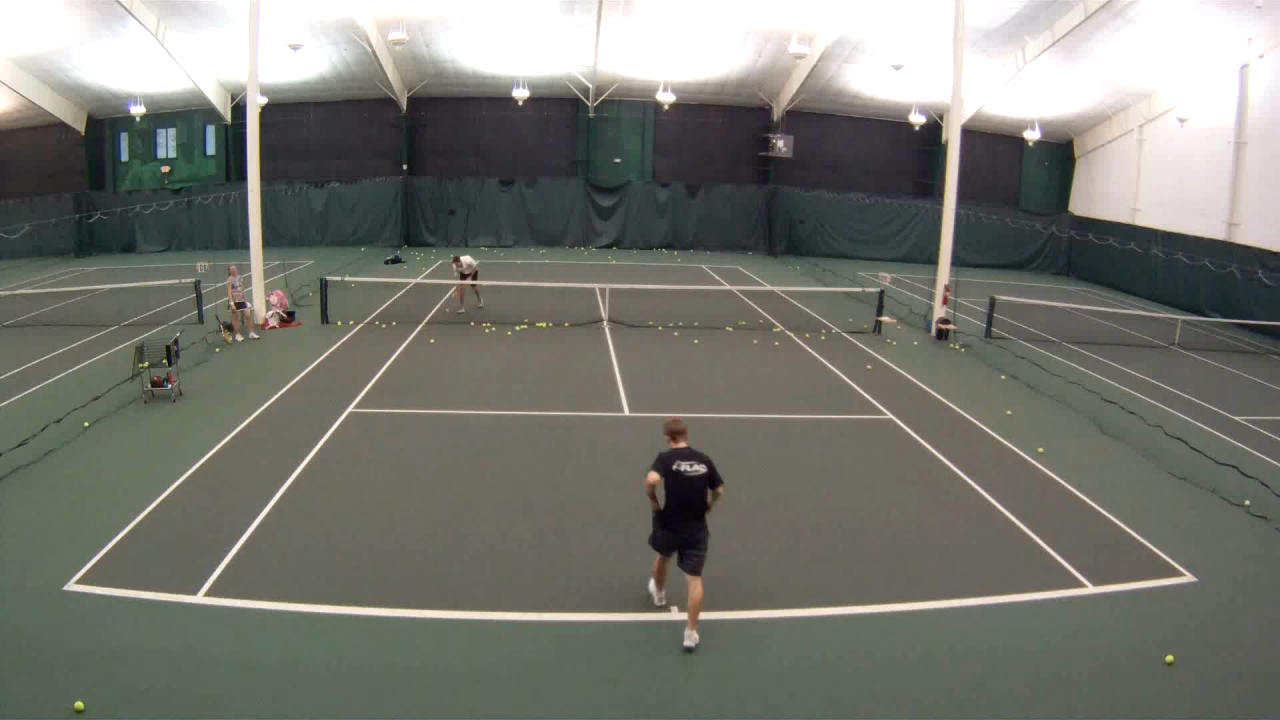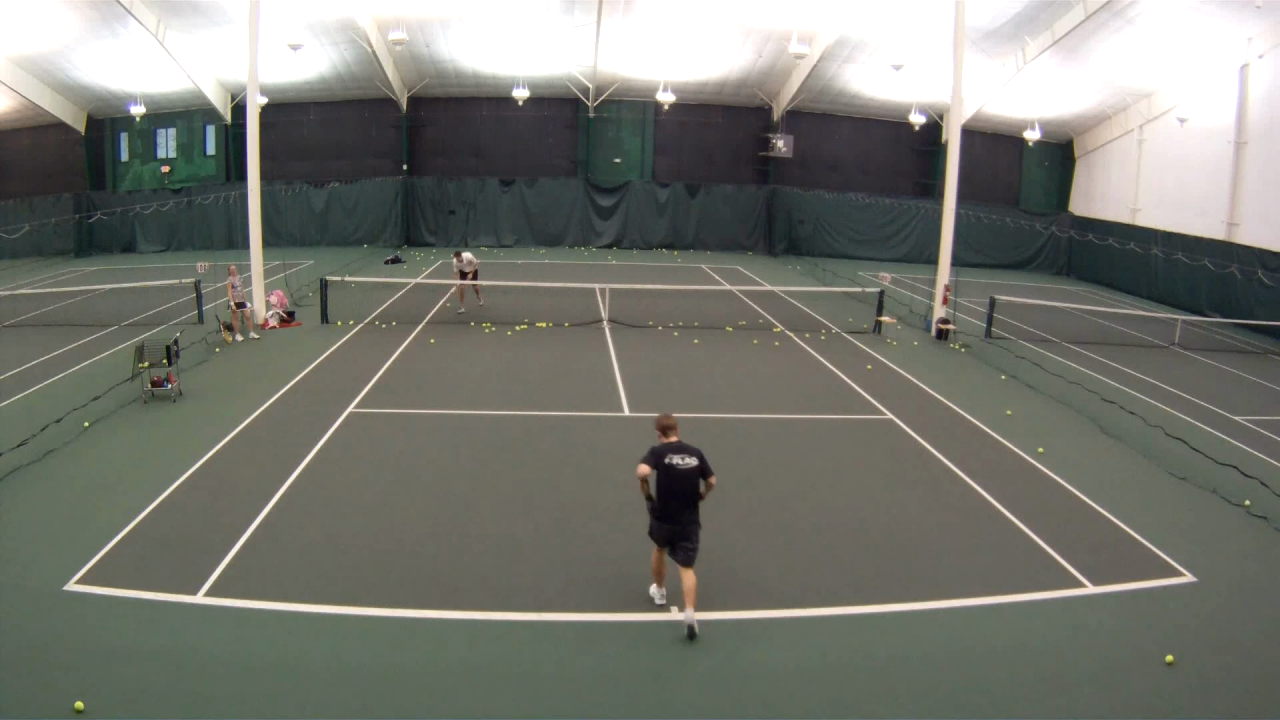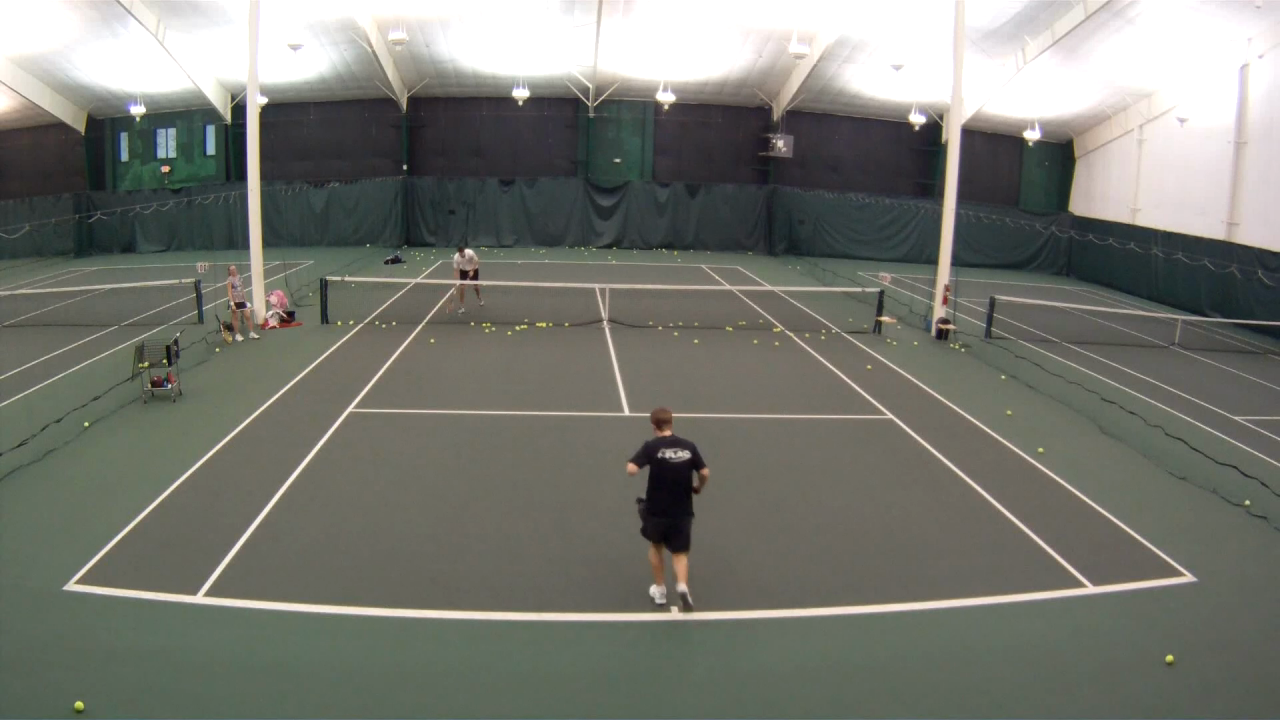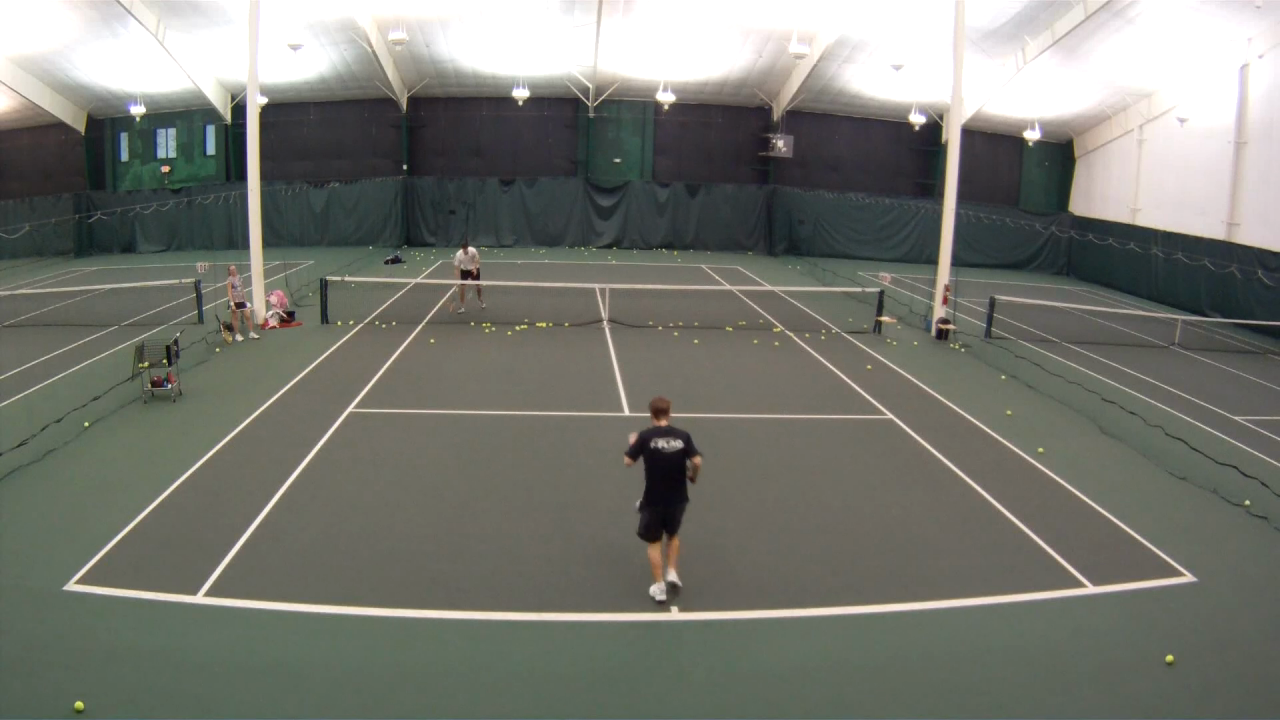
dt=0.1s
person 1, frame 1
left shoulder: (666, 458)
right shoulder: (705, 460)
left elbow: (651, 480)
right elbow: (719, 491)
left wrist: (654, 503)
right wrist: (709, 505)
left hip: (669, 525)
right hip: (696, 529)
left knee: (662, 556)
right knee: (694, 579)
left ankle: (658, 592)
right ankle: (691, 634)
person 1, frame 2
left shoulder: (658, 452)
right shoulder: (696, 453)
left elbow: (642, 472)
right elbow: (711, 481)
left wrist: (645, 489)
right wrist: (702, 494)
left hip: (664, 517)
right hip: (689, 521)
left knee: (660, 549)
right knee: (687, 569)
left ankle: (659, 592)
right ankle: (690, 614)
person 1, frame 3
left shoulder: (651, 446)
right shoulder: (689, 446)
left elbow: (631, 470)
right elbow: (705, 473)
left wrist: (638, 460)
right wrist: (698, 487)
left hip: (656, 510)
right hip: (682, 512)
left knee: (656, 546)
right knee: (680, 554)
left ankle: (660, 590)
right ankle: (683, 587)
person 1, frame 4
left shoulder: (646, 436)
right shoulder: (683, 436)
left elbow: (628, 461)
right elbow: (697, 462)
left wrist: (632, 444)
right wrist: (693, 477)
left hip: (653, 500)
right hip: (677, 499)
left knee: (654, 543)
right knee: (672, 536)
left ankle: (659, 588)
right ankle: (672, 573)
